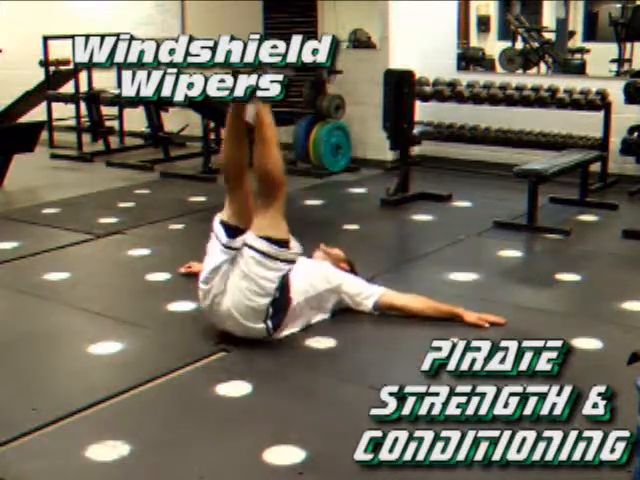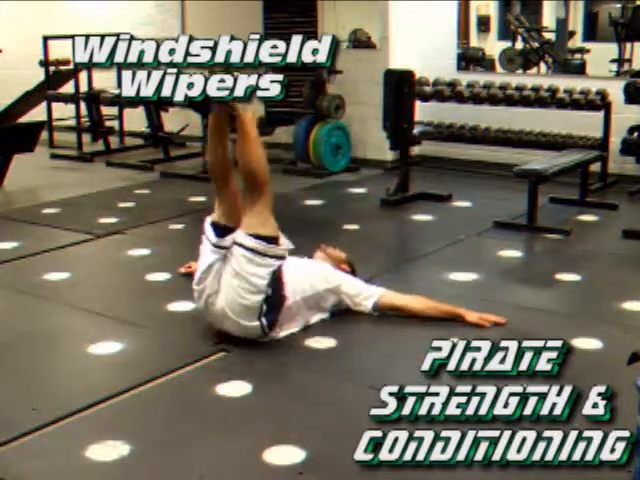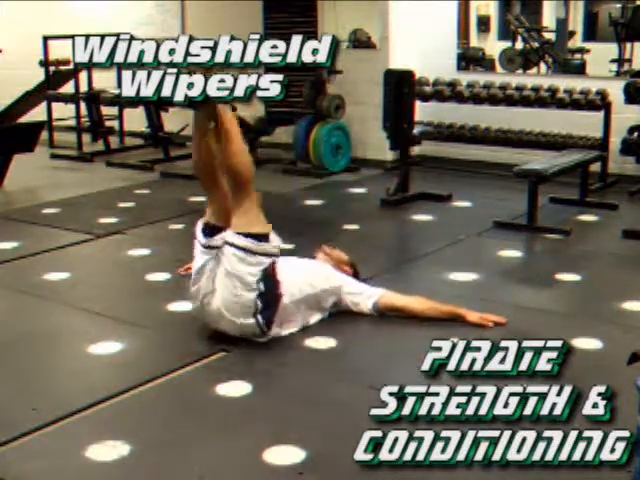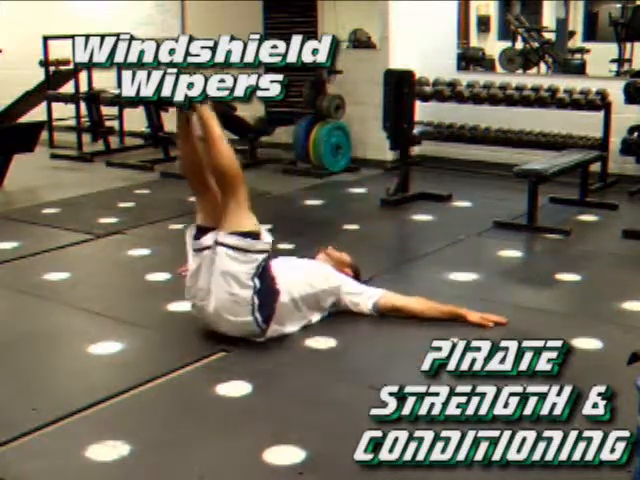
dt=0.1s
person 1, frame 1
left shoulder: (340, 280)
right shoulder: (300, 266)
left elbow: (402, 301)
left wrist: (461, 314)
right wrist: (210, 267)
left hip: (252, 312)
right hip: (219, 293)
left knee: (271, 194)
right knee: (238, 187)
right ankle: (240, 100)
person 1, frame 2
left shoulder: (338, 282)
right shoulder: (294, 266)
left elbow: (402, 302)
left wrist: (462, 313)
right wrist: (211, 264)
left hip: (249, 311)
right hip: (215, 295)
left knee: (257, 194)
right knee: (228, 189)
right ankle: (222, 104)
person 1, frame 3
left shoulder: (338, 282)
right shoulder: (290, 267)
left elbow: (402, 303)
left wrist: (463, 314)
right wrist: (208, 263)
left hip: (244, 311)
right hip: (212, 294)
left knee: (245, 192)
right knee: (218, 188)
right ankle: (206, 108)
person 1, frame 4
left shoulder: (337, 284)
right shoulder: (295, 266)
left elbow: (401, 304)
left wrist: (463, 313)
right wrist: (206, 263)
left hip: (243, 309)
right hip: (210, 296)
left knee: (233, 191)
right knee: (208, 191)
